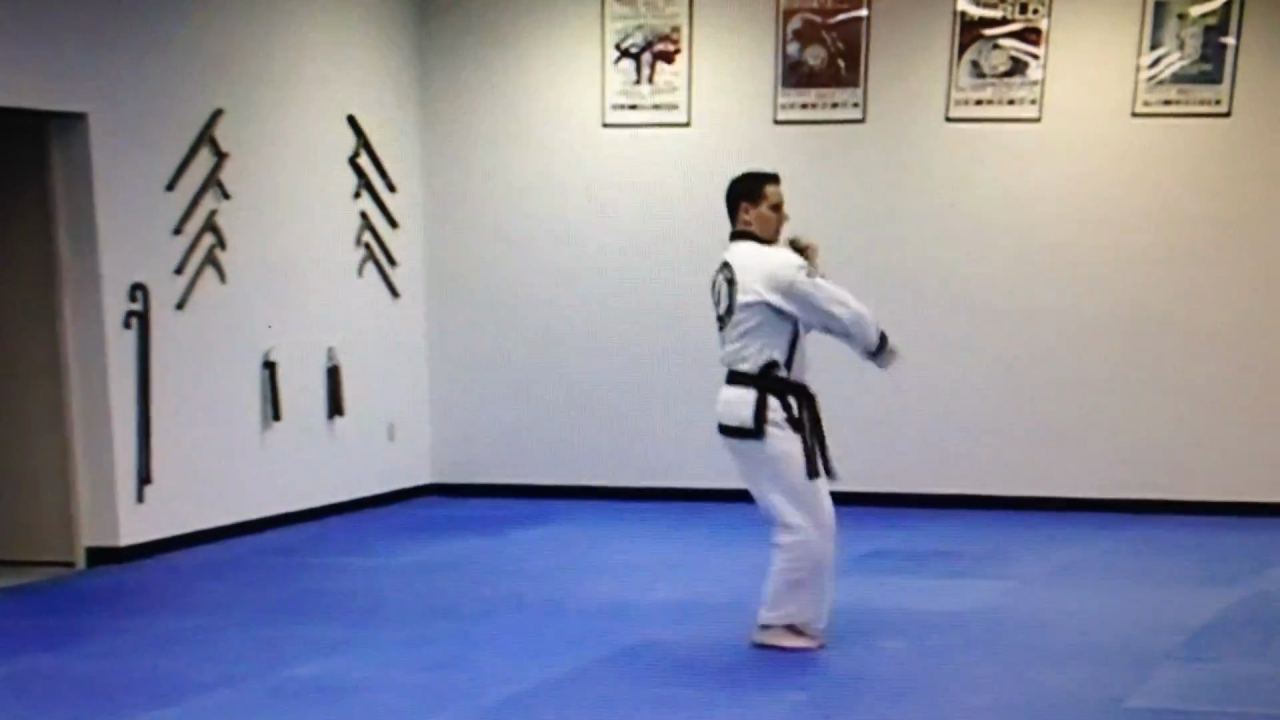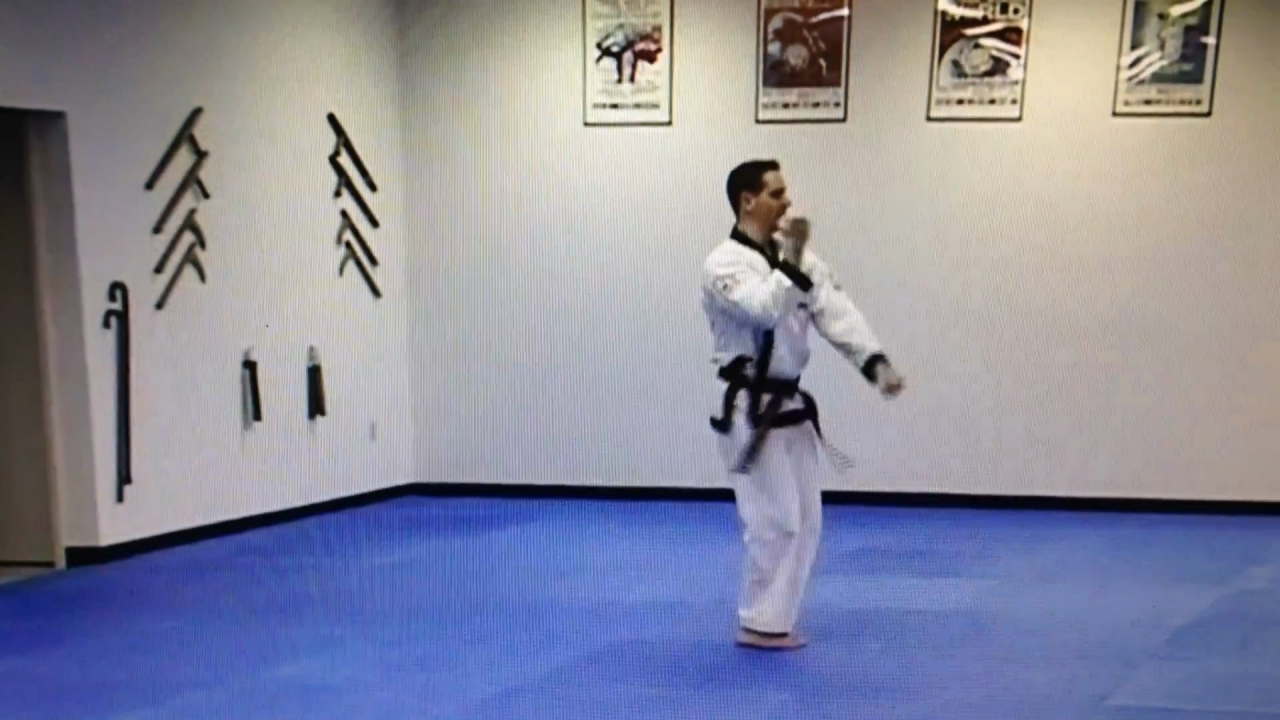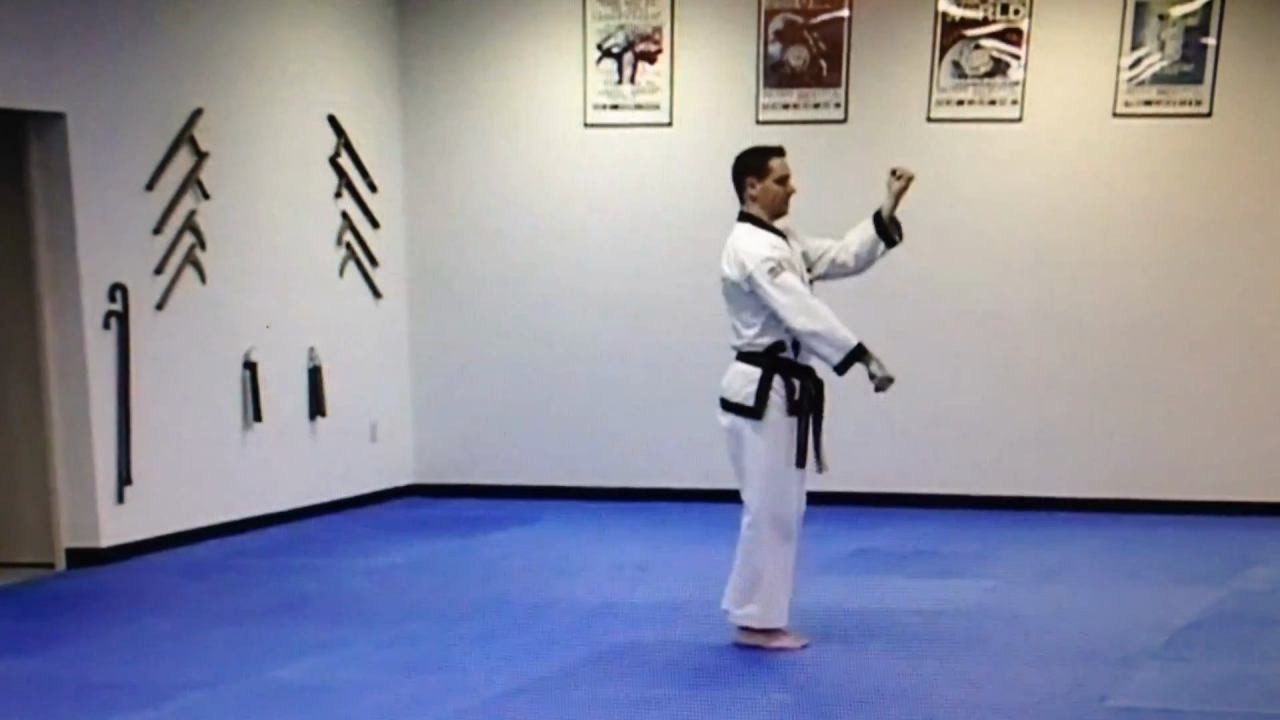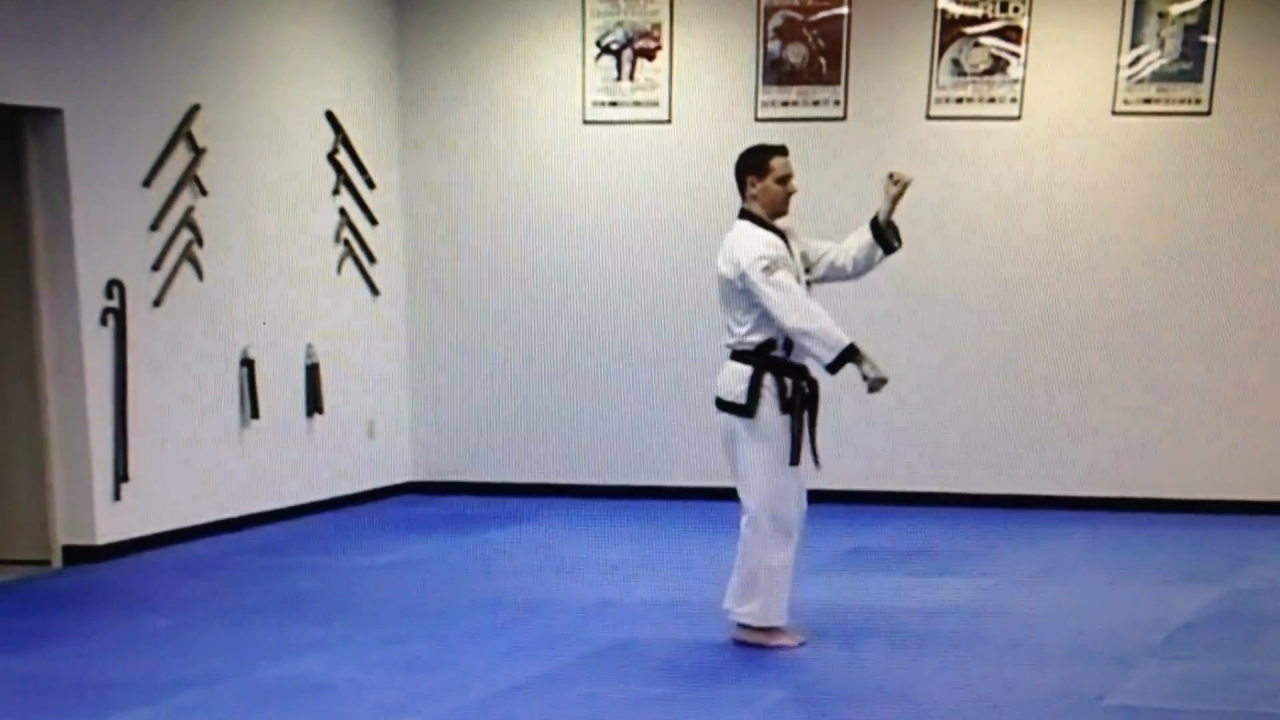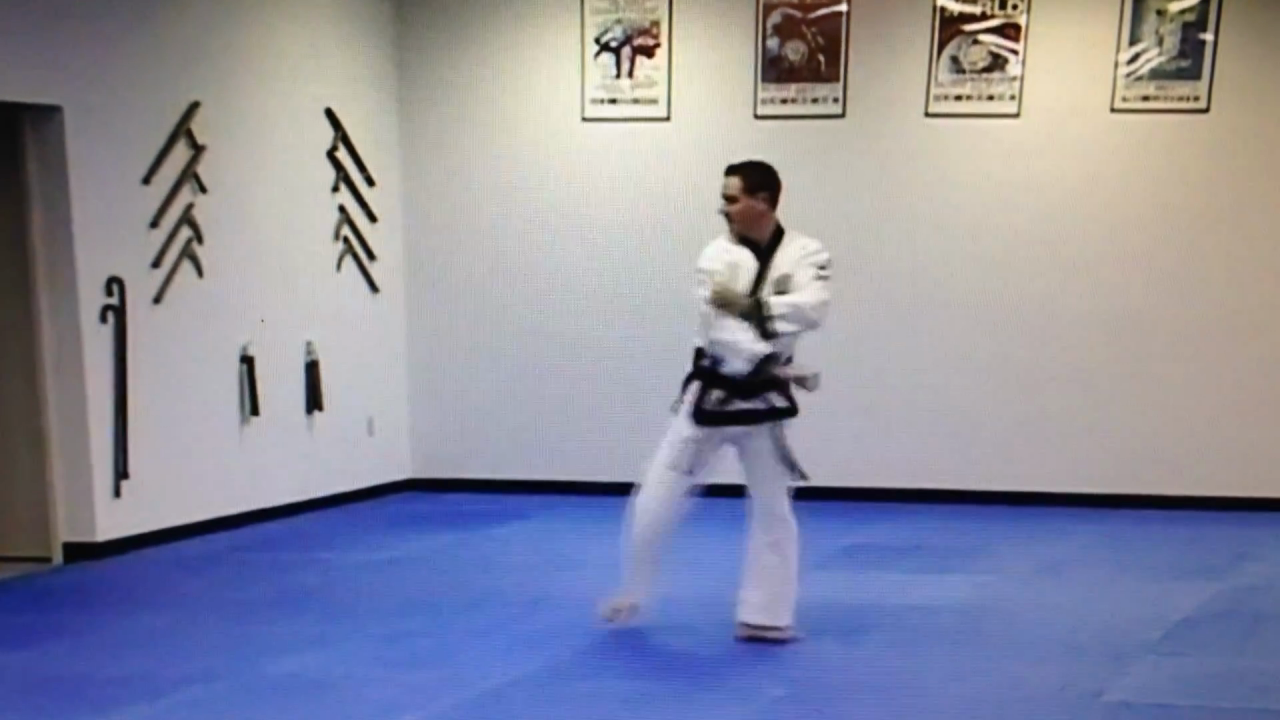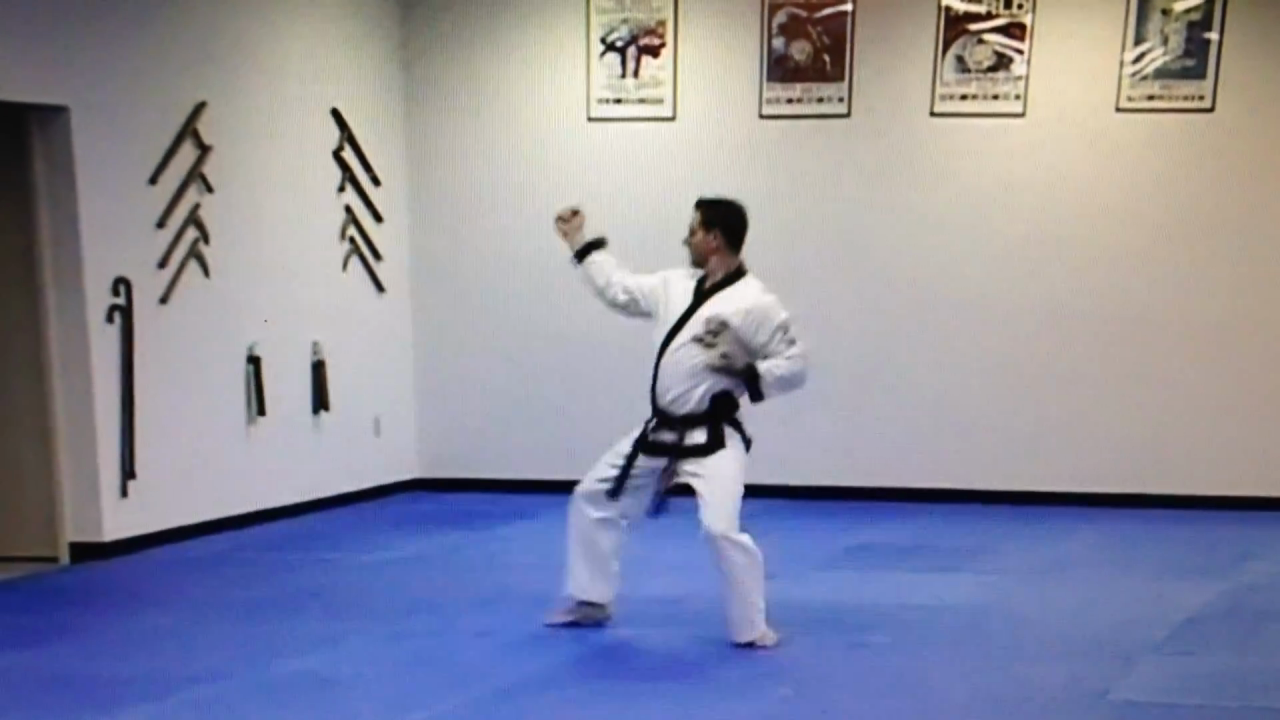
dt=0.4s
person 1, frame 1
left shoulder: (735, 268)
right shoulder: (773, 264)
right elbow: (837, 311)
left wrist: (805, 272)
right wrist: (878, 343)
left hip: (756, 407)
right hip: (763, 413)
left knee: (807, 521)
right knee: (808, 526)
left ankle: (794, 618)
right ankle: (777, 622)
person 1, frame 2
left shoulder: (796, 257)
right shoulder: (723, 264)
left elbow: (836, 313)
right elbow: (765, 310)
left wrist: (876, 363)
right wrist: (792, 261)
left hip: (789, 406)
right hip: (748, 410)
left knee: (805, 520)
right knee: (773, 521)
left ankle: (773, 618)
right ankle: (760, 623)
person 1, frame 3
left shoulder: (779, 241)
right shoulder: (752, 247)
left elbow: (845, 256)
right elbow: (803, 314)
left wrist: (890, 206)
right wrist: (865, 358)
left hip: (779, 390)
right hip: (763, 392)
left knee: (783, 511)
right knee: (770, 511)
left ankle: (761, 614)
right ankle: (755, 622)
person 1, frame 4
left shoulder: (779, 241)
right shoulder: (750, 245)
left elbow: (844, 261)
right elbow: (797, 312)
left wrist: (886, 212)
right wrist: (857, 358)
left hip: (776, 389)
right hip: (758, 390)
left knee: (786, 509)
right knee: (770, 510)
left ankle: (761, 615)
right ankle: (755, 620)
person 1, frame 5
left shoulder: (807, 253)
right shoulder: (716, 257)
left elbow: (811, 310)
right elbow: (720, 327)
left wrist: (750, 306)
right wrist: (776, 367)
left hip: (763, 404)
right hip: (708, 398)
left knee: (774, 515)
right knee: (657, 502)
left ankle: (763, 617)
right ankle: (630, 594)
person 1, frame 6
left shoulder: (755, 304)
right shoulder: (676, 284)
left elbow: (794, 366)
right elbow: (623, 292)
left wrist: (747, 374)
right wrist: (582, 245)
left hip: (711, 440)
right hip: (659, 433)
left knee: (722, 529)
right knee: (593, 500)
left ankle: (751, 627)
right ankle: (590, 601)
